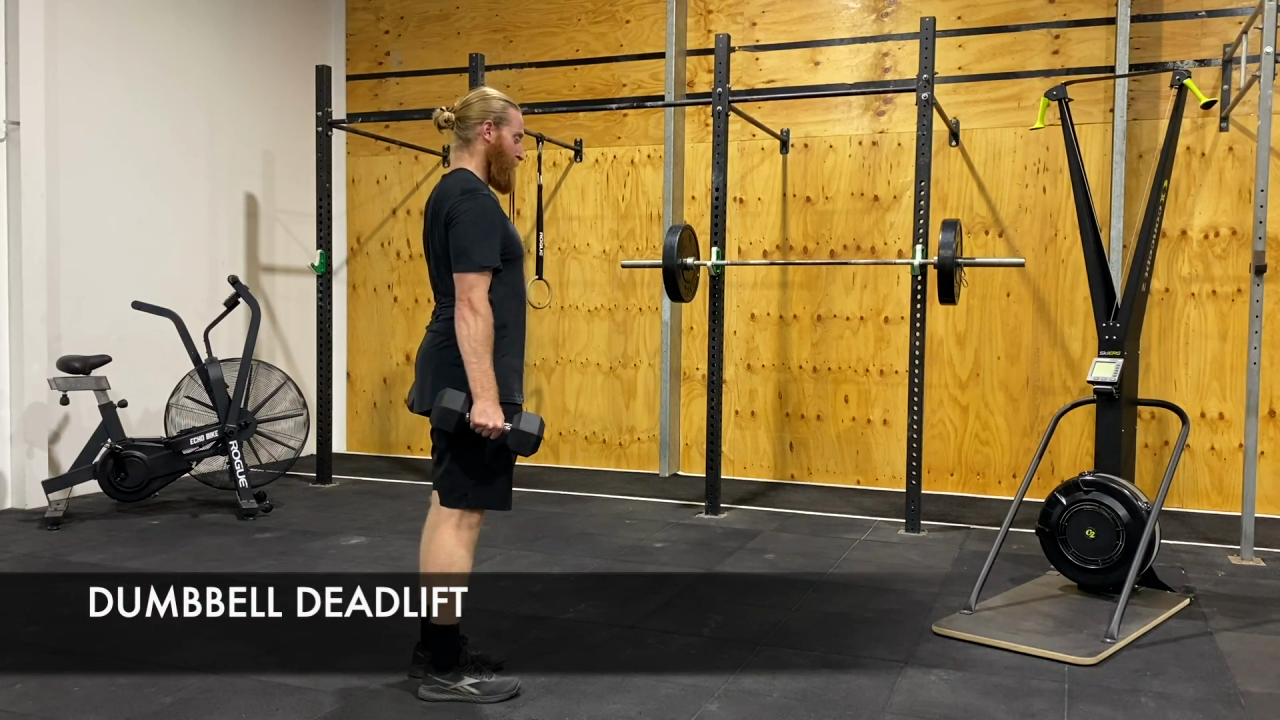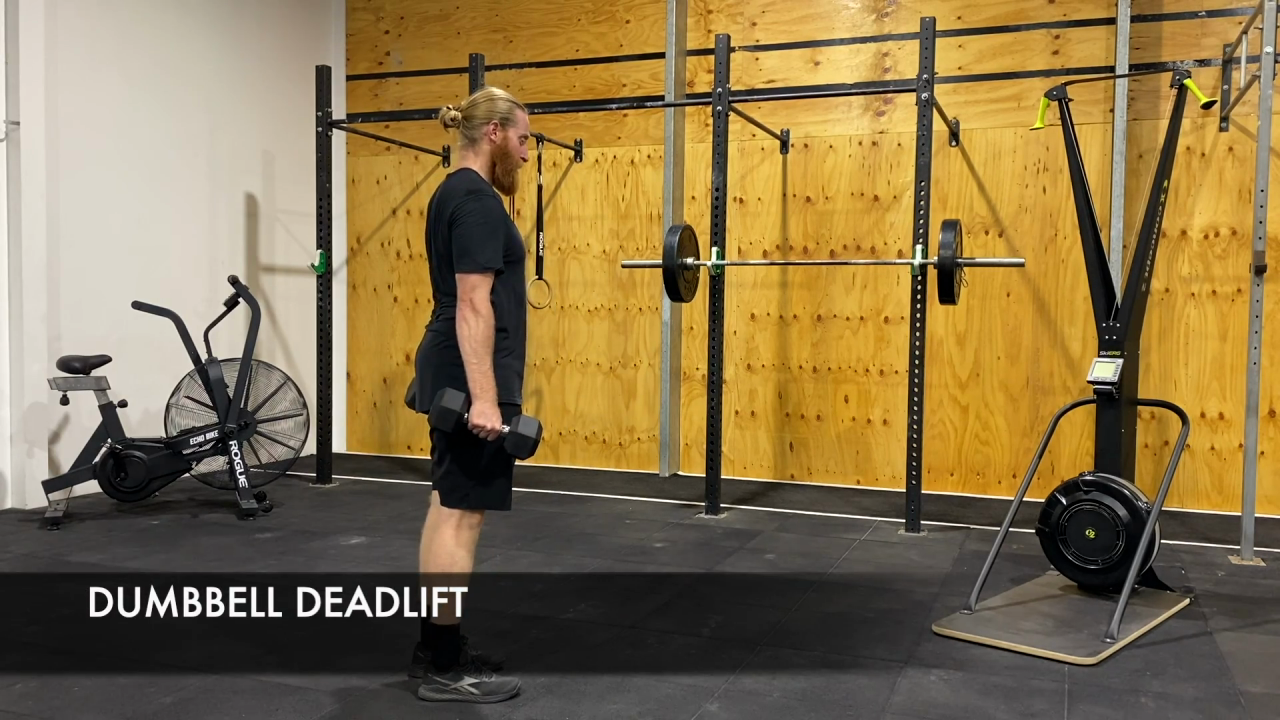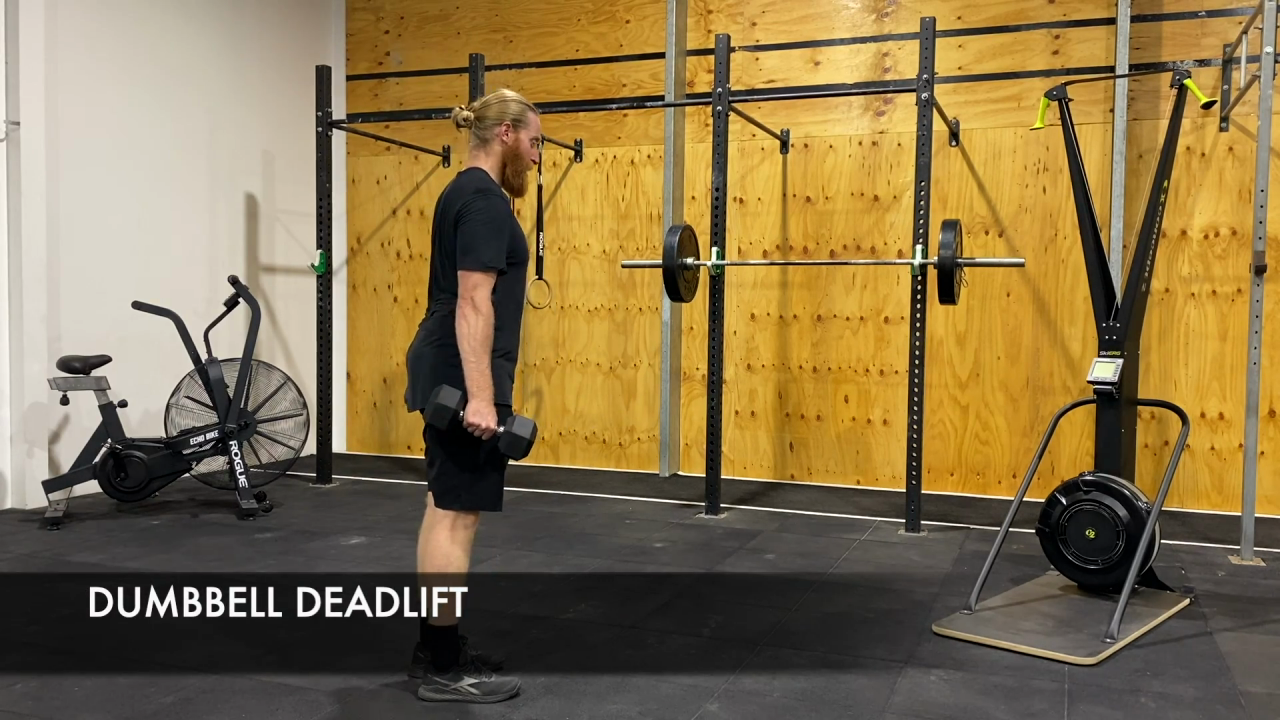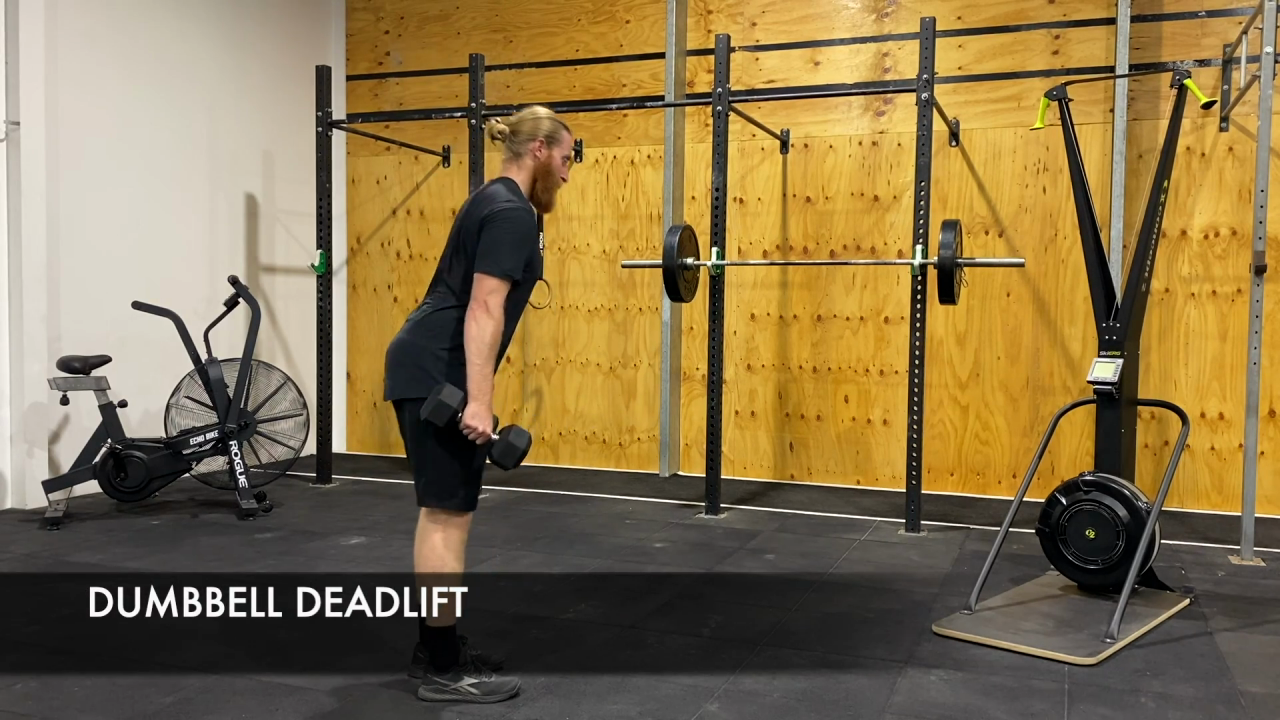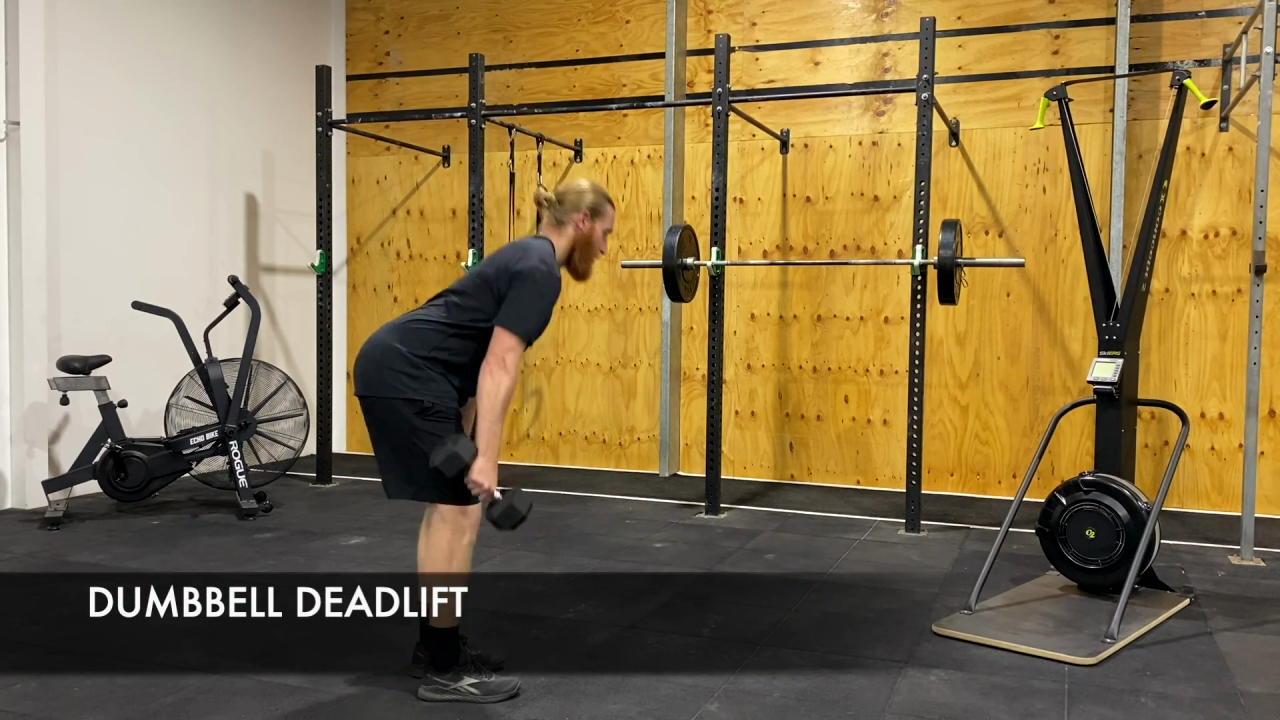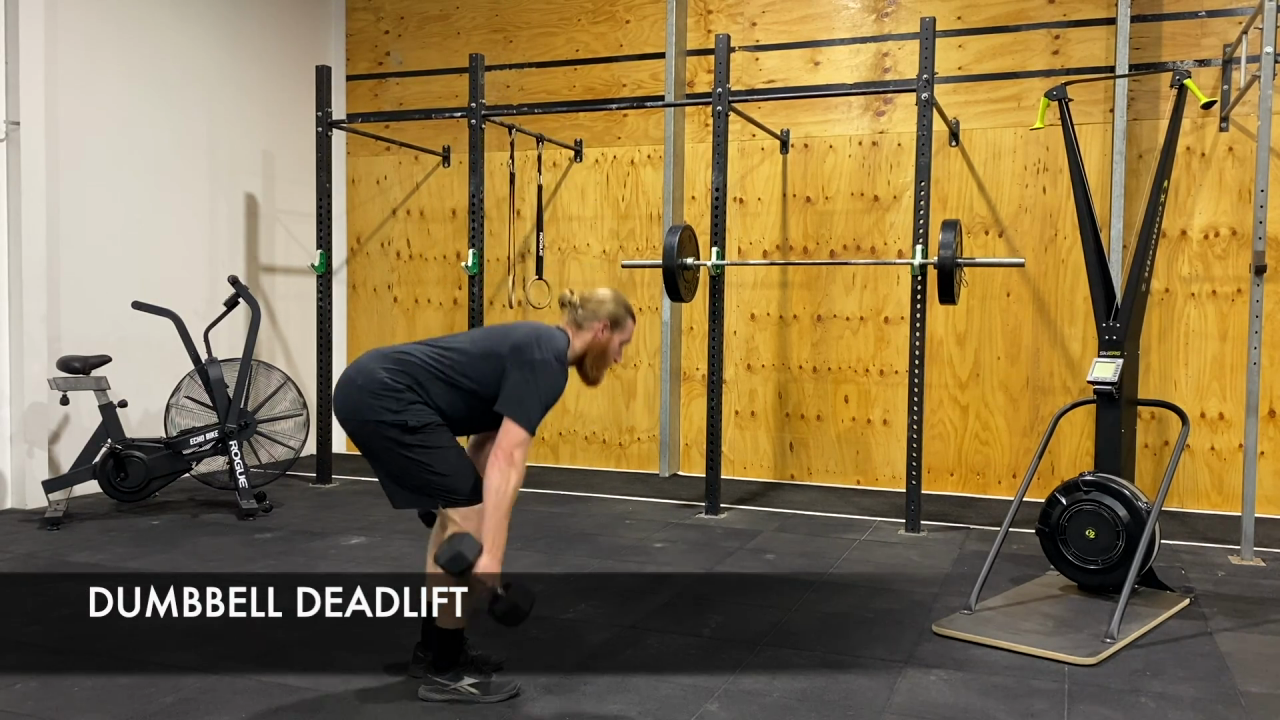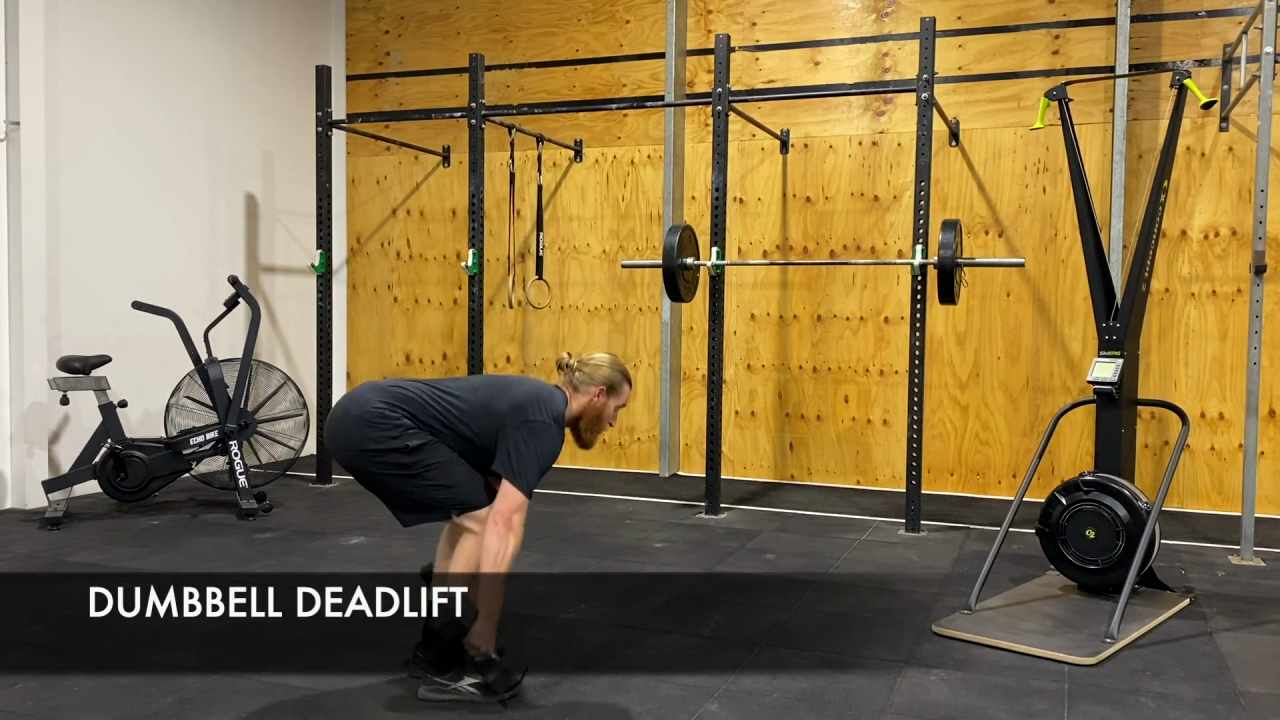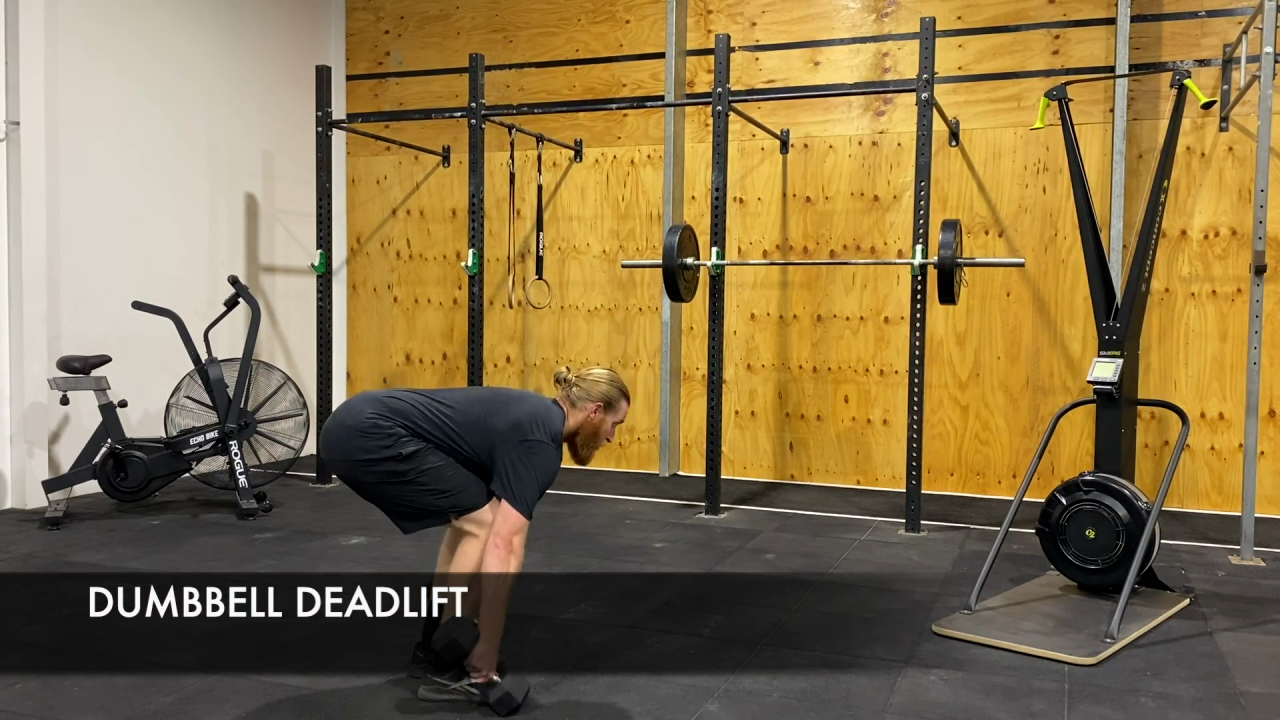
dt=0.3s
person 1, frame 1
left shoulder: (452, 194)
right shoulder: (474, 200)
right elbow: (472, 305)
right wrist: (487, 396)
left hip: (455, 376)
right hip: (471, 380)
left knee: (448, 507)
right knee: (462, 513)
left ankle: (437, 647)
right ankle: (445, 666)
person 1, frame 2
left shoulder: (454, 195)
right shoulder: (477, 201)
right elbow: (474, 306)
right wrist: (485, 398)
left hip: (452, 374)
right hip: (470, 380)
left knee: (448, 507)
right knee: (462, 514)
left ankle: (436, 646)
right ankle: (444, 666)
person 1, frame 3
left shoulder: (465, 193)
right shoulder: (485, 201)
right elbow: (473, 304)
right wrist: (481, 397)
left hip: (447, 372)
right hip: (462, 377)
left knee: (445, 509)
right knee: (457, 514)
left ankle: (436, 646)
right ankle: (444, 667)
person 1, frame 4
left shoulder: (493, 202)
right shoulder: (511, 212)
right elbow: (483, 309)
left wrist: (471, 391)
right wrist: (478, 400)
left hip: (427, 366)
right hip: (440, 373)
left knee: (440, 509)
right knee: (449, 514)
left ankle: (436, 645)
right ankle: (443, 666)
person 1, frame 5
left shoulder: (528, 260)
right shoulder: (539, 272)
left elbow: (481, 359)
right elbow: (499, 368)
left wrist: (463, 440)
right wrist: (485, 459)
left hip: (389, 367)
right hip: (403, 377)
left knee: (446, 503)
right knee: (457, 509)
left ankle: (436, 645)
right ankle: (443, 667)
person 1, frame 6
left shoulder: (537, 345)
right shoulder: (546, 364)
left elbow: (490, 437)
right elbow: (507, 460)
left wrist: (467, 491)
right wrist: (490, 557)
left hip: (369, 389)
right hip: (383, 399)
left knee: (459, 509)
right knee: (468, 516)
left ankle: (436, 646)
right ankle: (445, 667)
person 1, frame 7
left shoulder: (537, 401)
right shoulder: (543, 425)
left elbow: (488, 492)
right elbow: (505, 523)
right wrist: (486, 623)
left hip: (358, 418)
right hip: (373, 427)
left knee: (469, 511)
right knee: (480, 518)
left ankle: (436, 644)
right ankle: (445, 667)
person 1, frame 8
left shoulder: (536, 416)
right shoulder: (539, 443)
right elbow: (504, 544)
right wrist: (488, 648)
left hip: (356, 426)
right hip: (368, 437)
left knee: (471, 517)
right knee: (483, 523)
left ankle: (435, 646)
right ankle: (447, 667)
